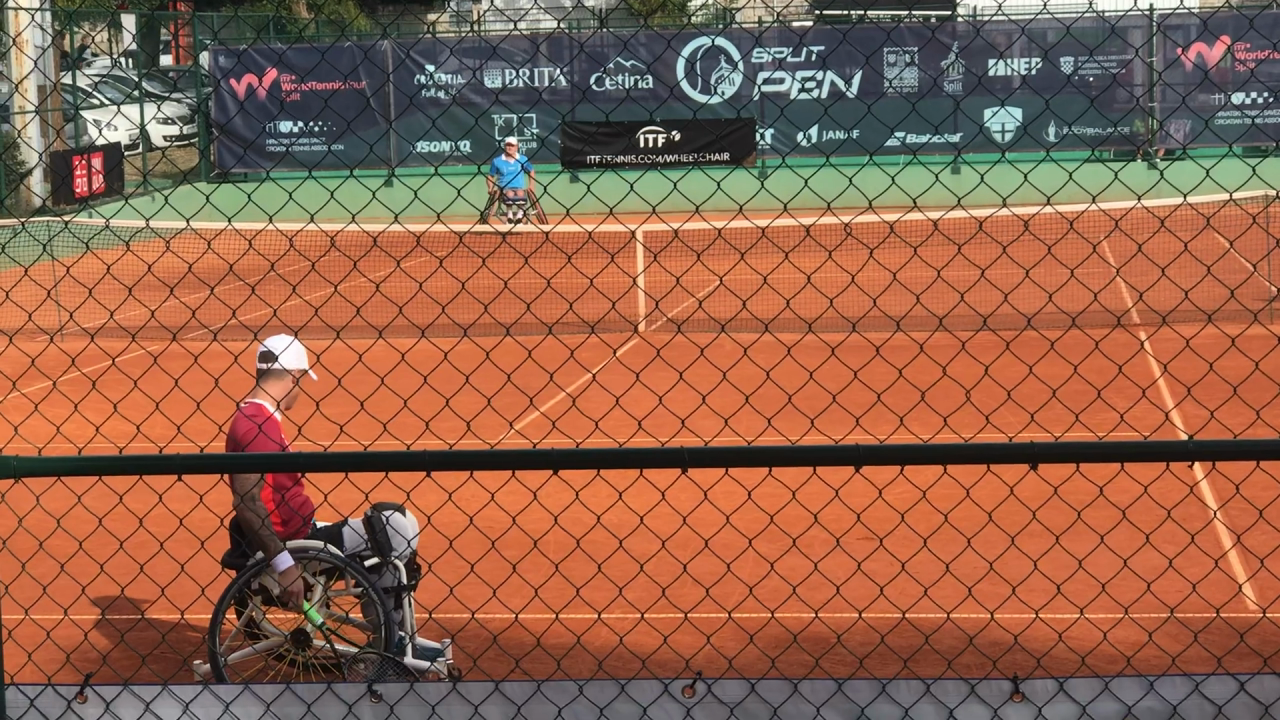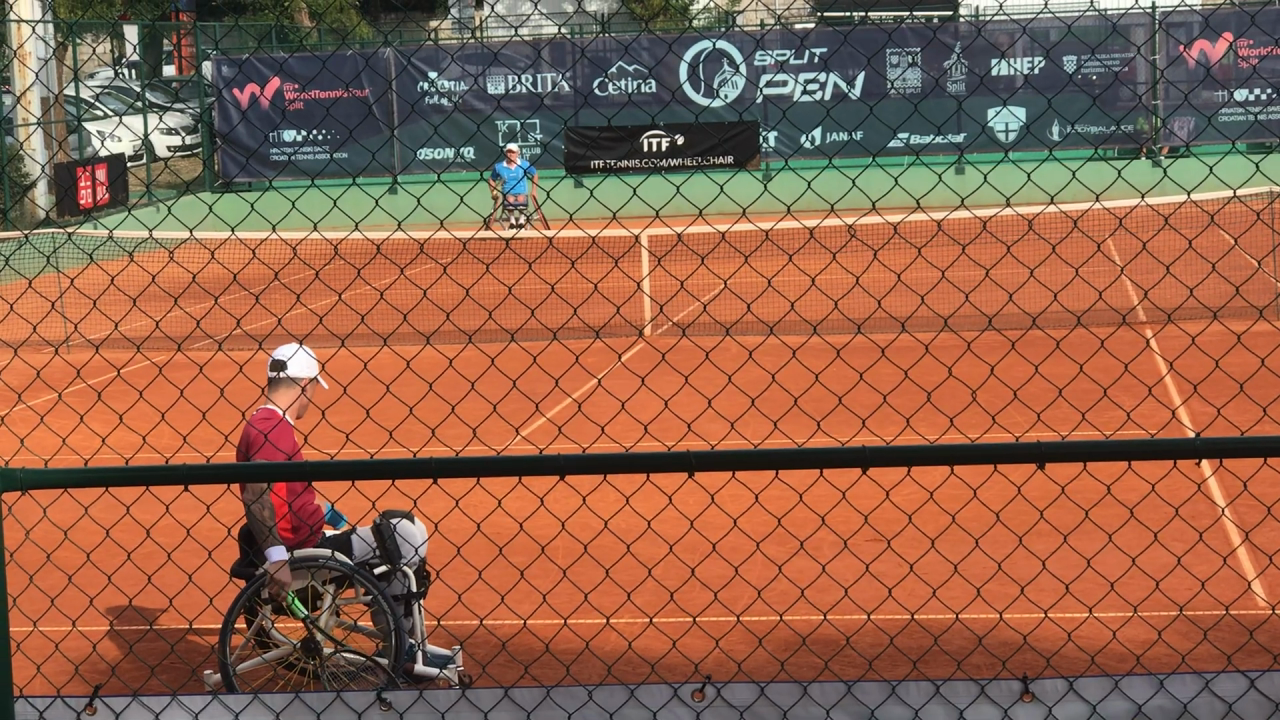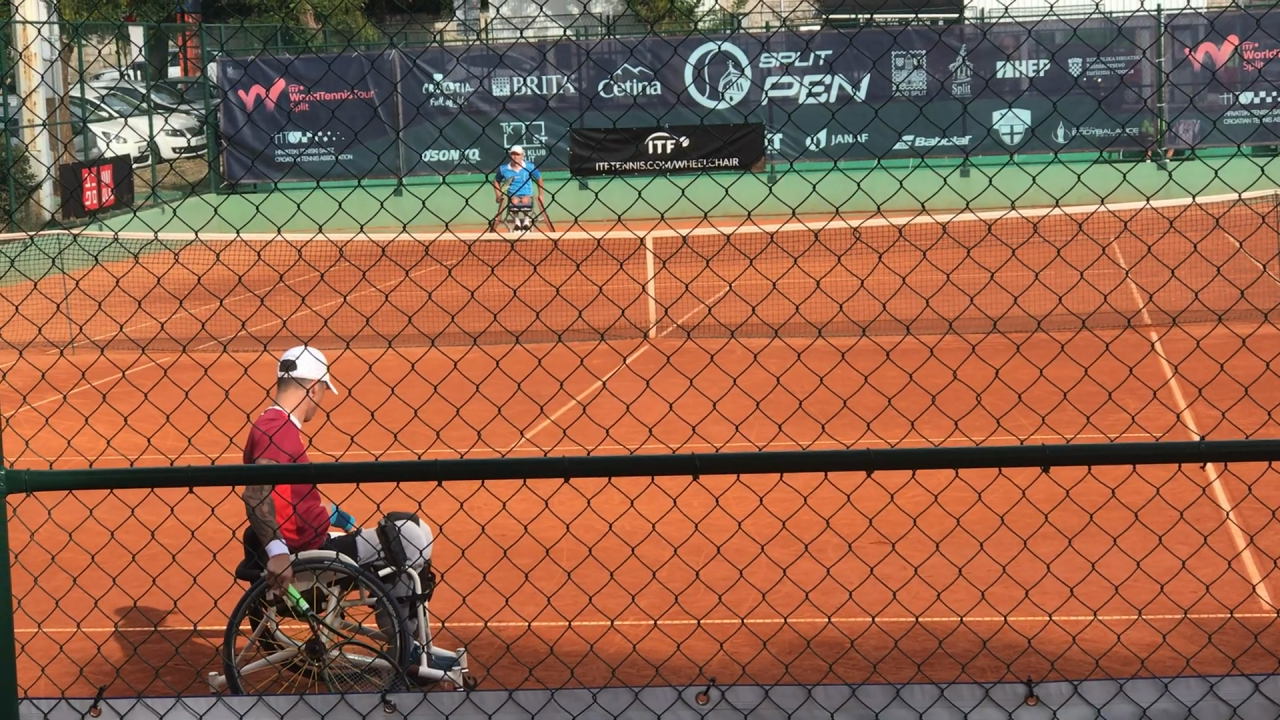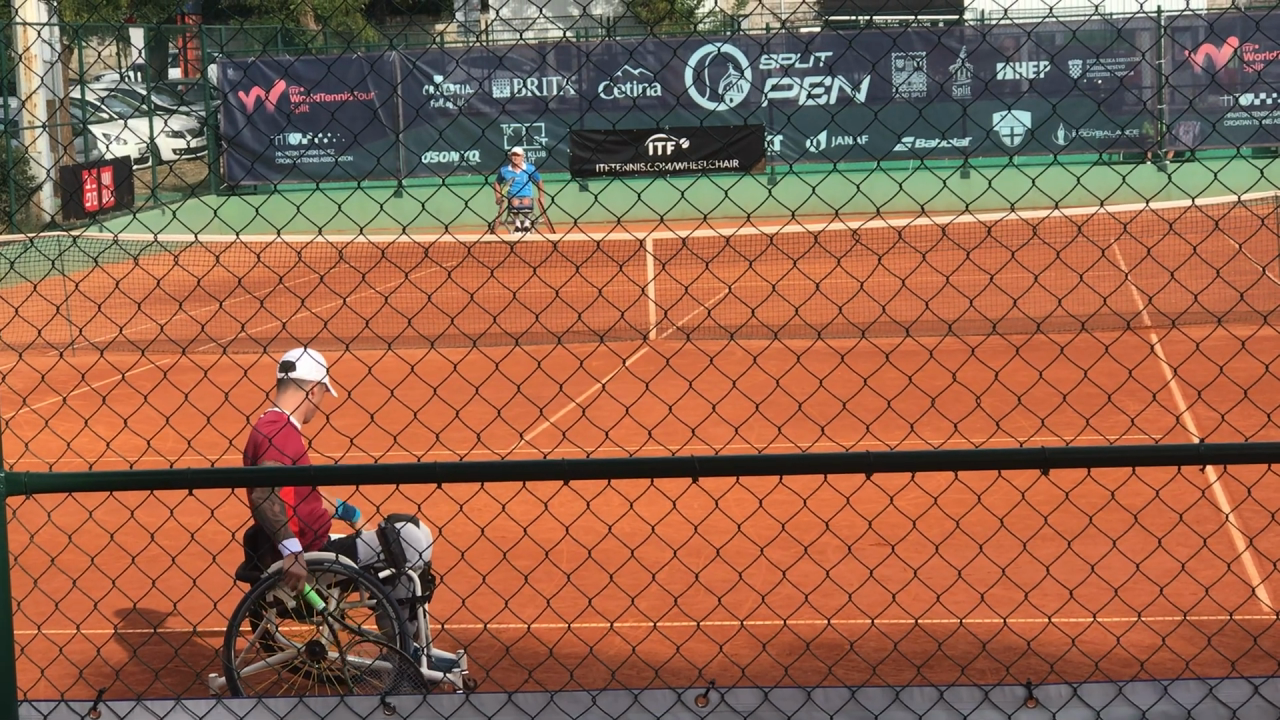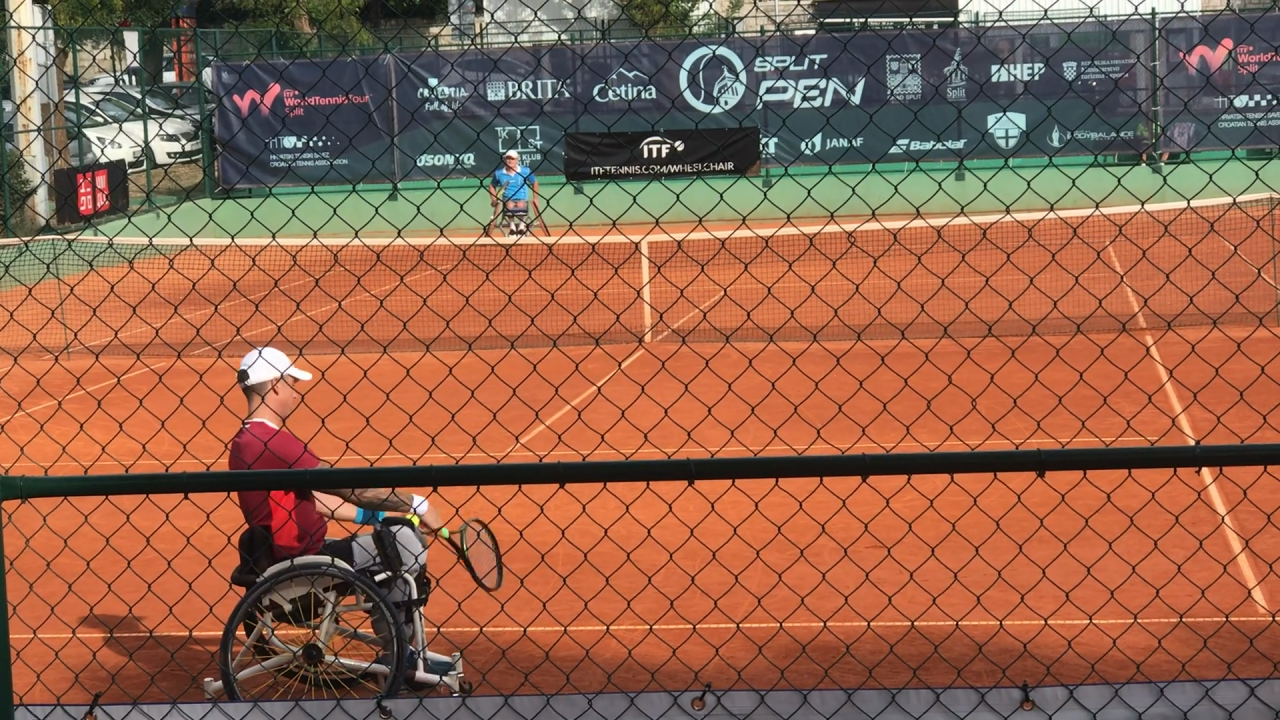
dt=0.7s
person 1, frame 1
left shoulder: (256, 417)
right shoulder: (257, 423)
right elbow: (246, 502)
right wrist: (284, 564)
left hip: (294, 534)
right hip: (292, 543)
left knee: (387, 521)
right knee: (398, 526)
person 1, frame 2
left shoulder: (266, 422)
right shoulder: (273, 426)
right elbow: (255, 495)
left wrist: (341, 521)
right wrist: (277, 556)
left hip: (302, 544)
right hip: (300, 551)
right knee: (407, 532)
person 1, frame 3
left shoulder: (276, 424)
right shoulder: (279, 427)
right elbow: (256, 493)
left wrist: (347, 522)
right wrist: (278, 550)
left hip: (311, 545)
right hip: (305, 554)
right knee: (412, 533)
left ankle: (409, 647)
right ankle: (407, 648)
person 1, frame 4
left shoulder: (274, 427)
right shoulder: (279, 430)
right elbow: (265, 494)
left wrist: (352, 514)
right wrist: (293, 551)
left hip: (310, 549)
right hip: (310, 555)
left knee: (402, 533)
right knee: (413, 536)
person 1, frame 5
left shoulder: (248, 440)
right shoulder: (271, 442)
left elbow: (313, 499)
right elbow: (349, 489)
left wrist: (375, 516)
right wrist: (417, 504)
left hip: (295, 556)
left knee: (395, 536)
right knee: (409, 539)
